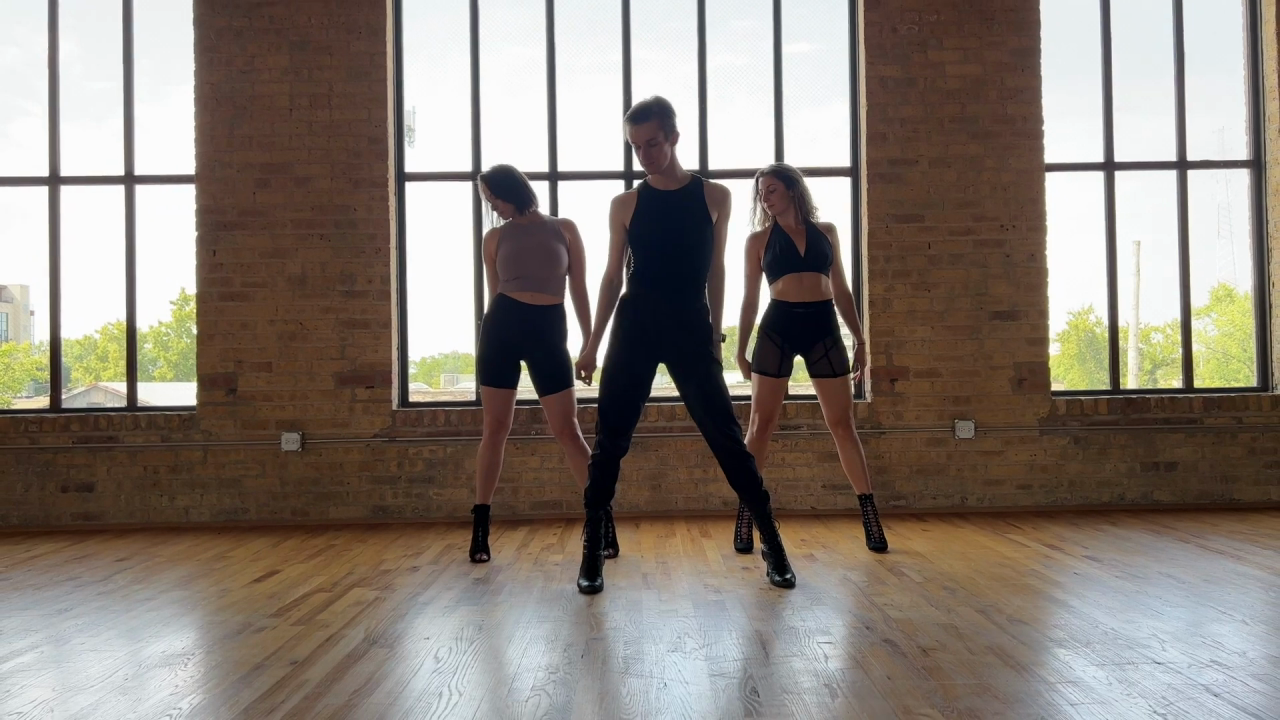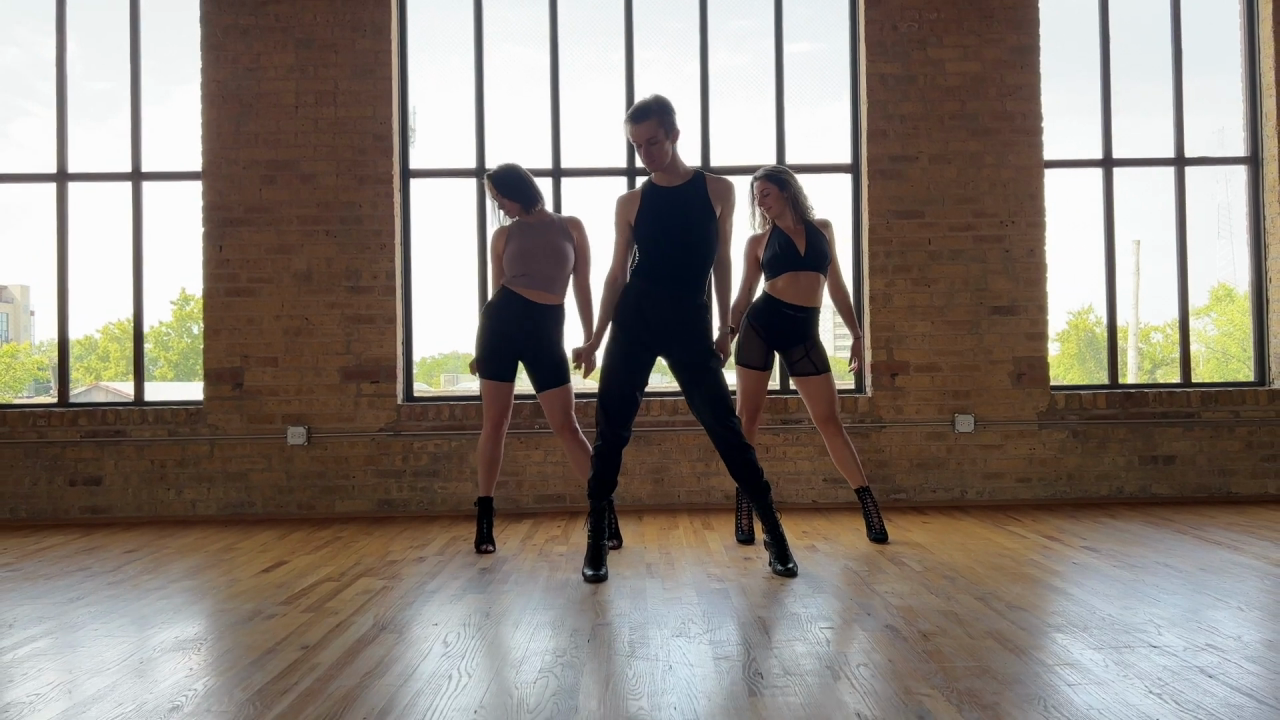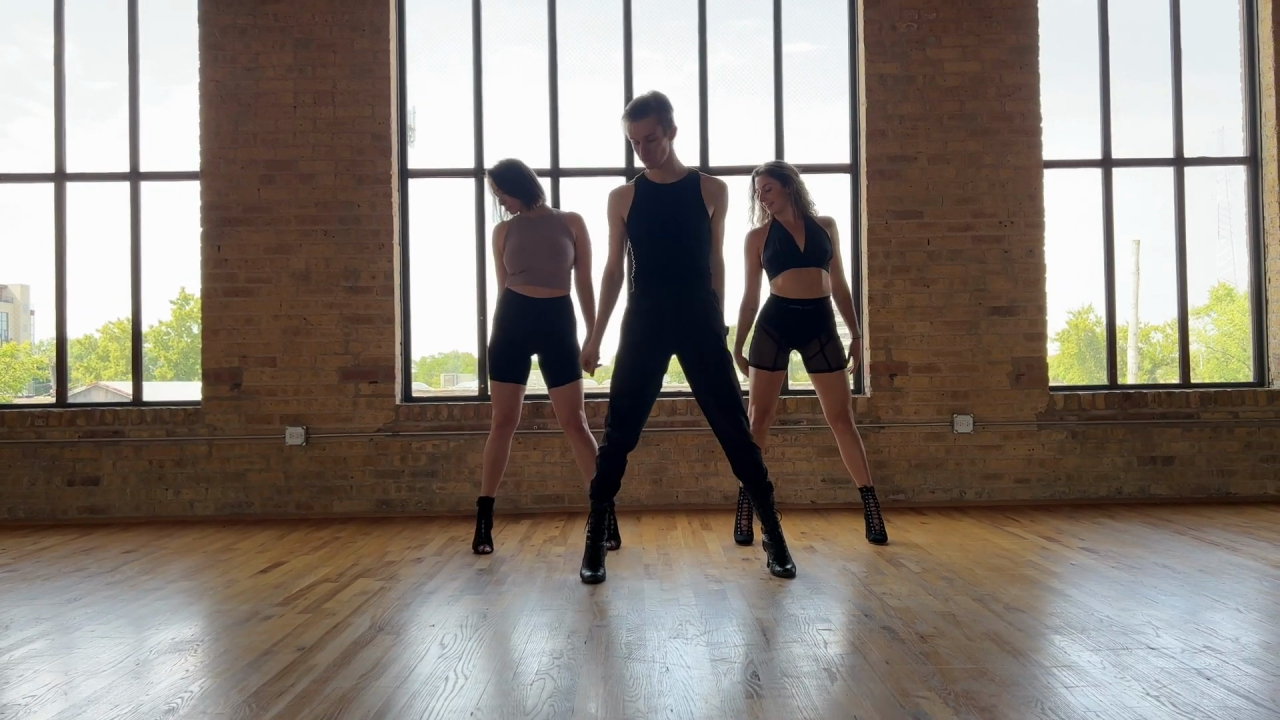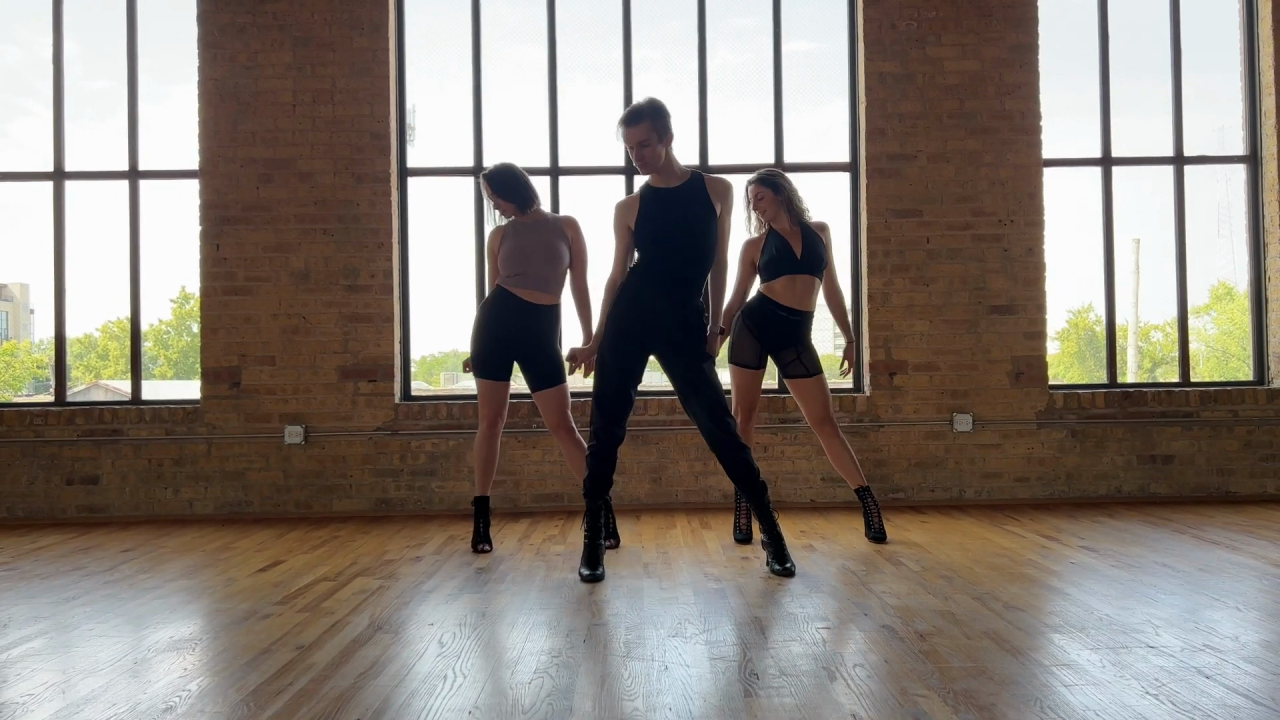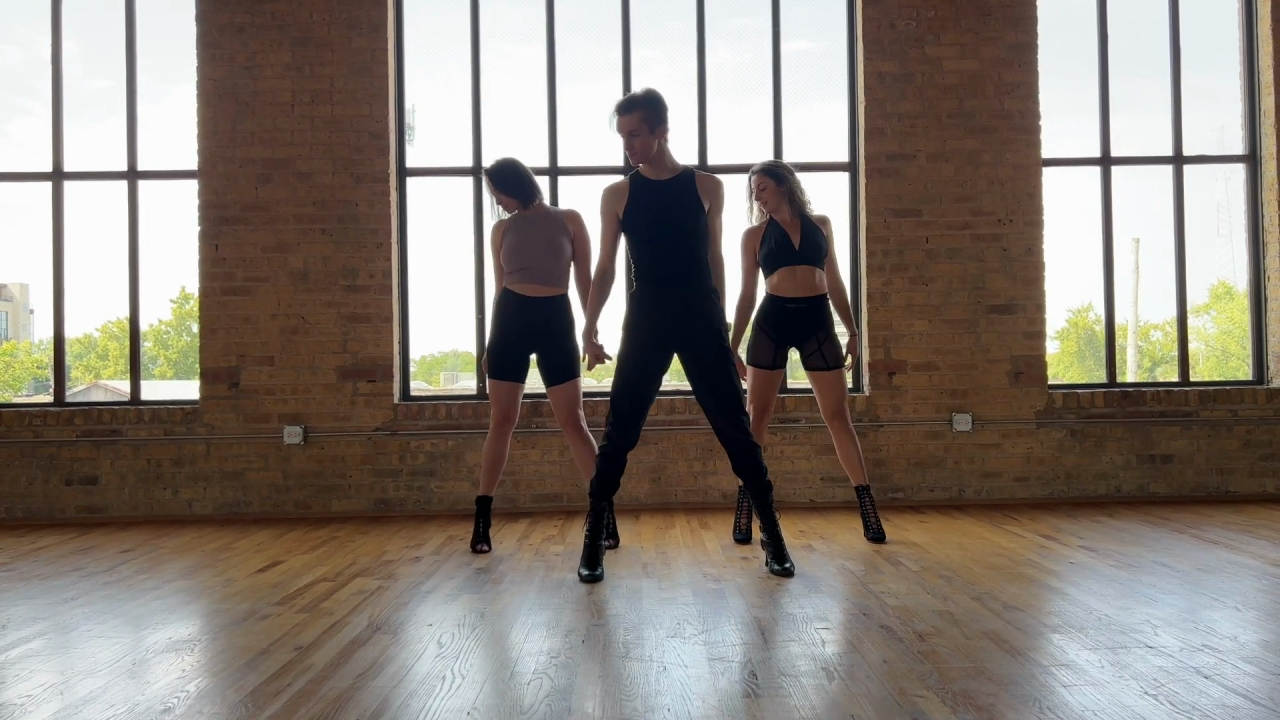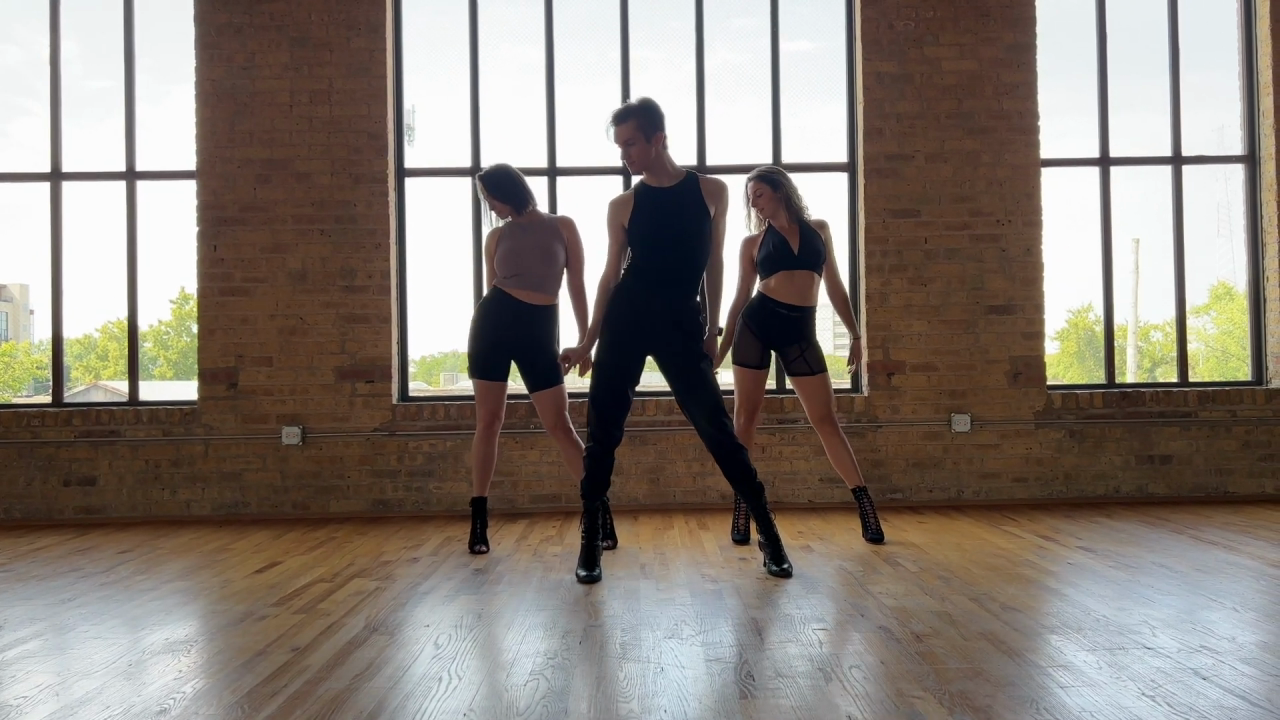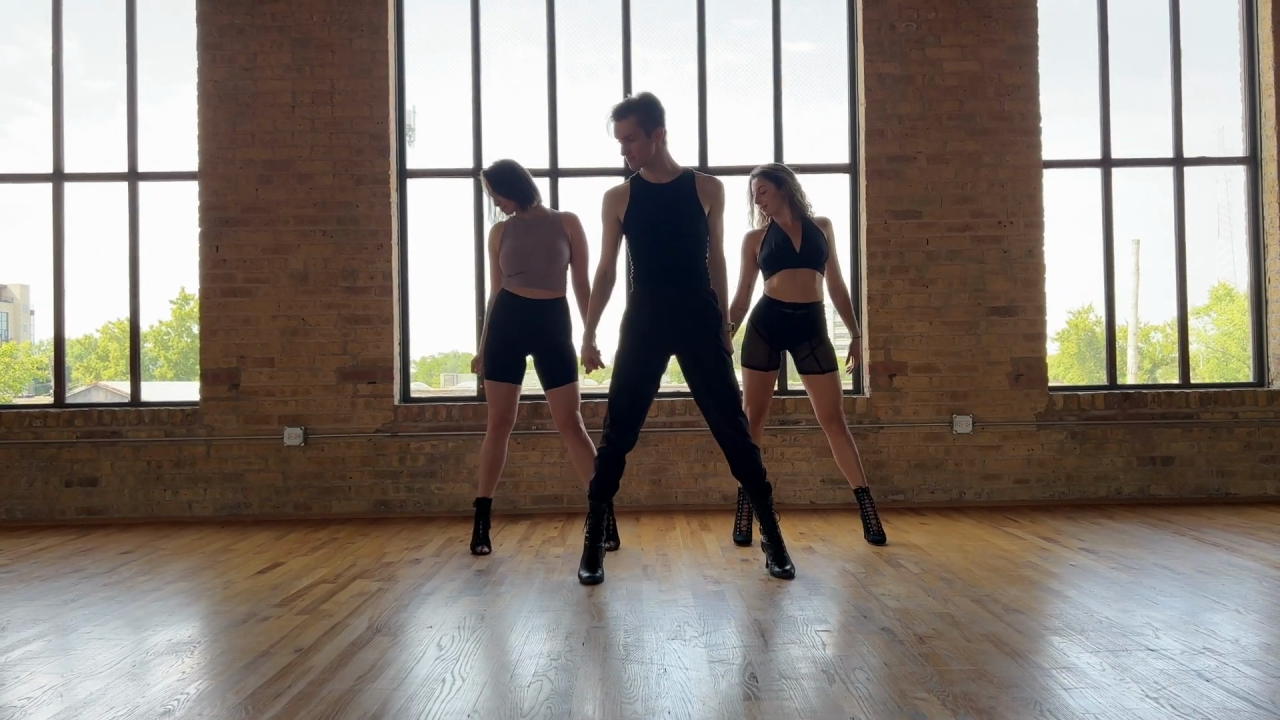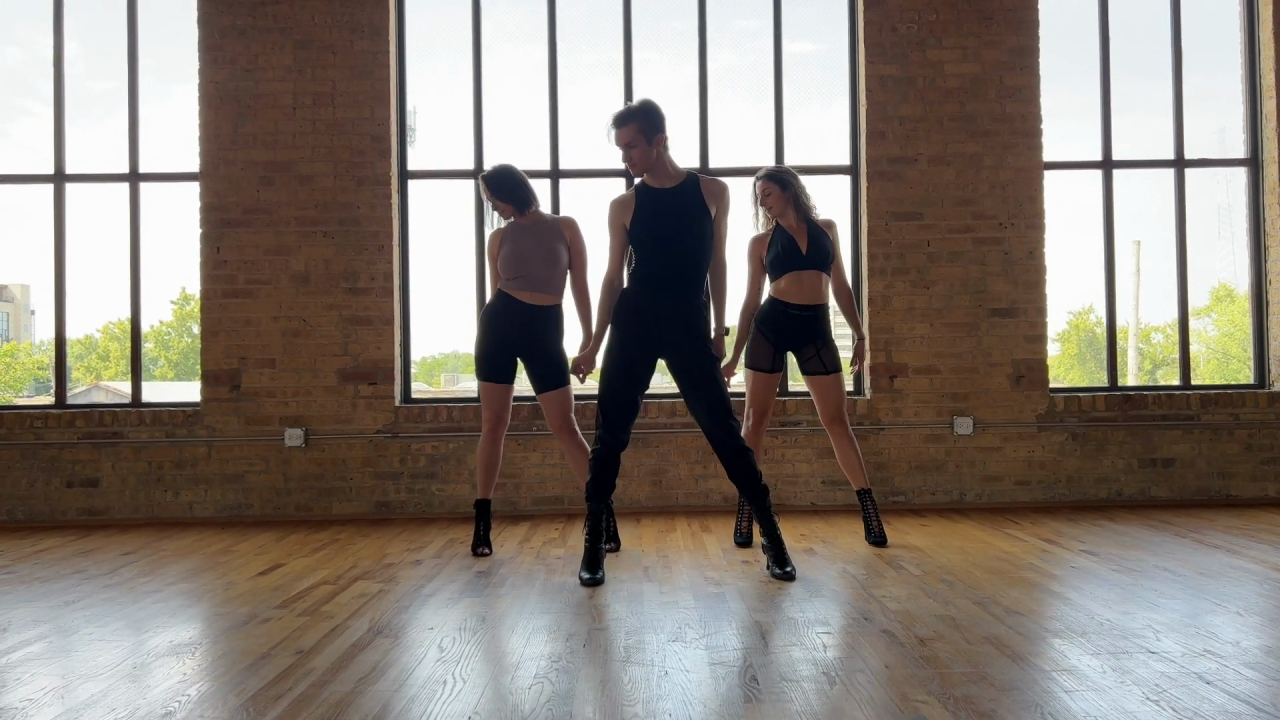
dt=0.5s
person 1, frame 1
left shoulder: (714, 197)
right shoulder: (625, 204)
left elbow: (715, 269)
right elbow: (613, 276)
left wrist: (715, 334)
right wrist: (592, 343)
left hip: (690, 325)
right hip: (635, 323)
left knee: (725, 435)
right knee: (611, 436)
left ankle: (771, 541)
right ankle: (592, 548)
person 1, frame 2
left shoulder: (717, 191)
right shoulder: (630, 202)
left elbow: (721, 262)
right elbow: (618, 274)
left wrist: (724, 327)
right wrist: (595, 337)
left hip: (690, 321)
right hip: (634, 318)
left knee: (724, 426)
right knee: (611, 427)
left ankle: (774, 532)
right ankle: (596, 539)
person 1, frame 3
left shoulder: (711, 191)
right shoulder: (623, 197)
left elbow: (715, 261)
right elbow: (614, 270)
left wrist: (719, 325)
right wrist: (595, 334)
left hip: (699, 319)
right hip: (644, 319)
left knee: (732, 427)
right knee: (621, 429)
left ankle: (773, 533)
right ankle: (595, 540)
person 1, frame 4
left shoulder: (717, 191)
right shoulder: (629, 208)
left elbow: (719, 263)
right elbow: (618, 275)
left wrist: (716, 325)
right wrist: (595, 342)
left hip: (686, 323)
right hip: (630, 319)
left knee: (719, 426)
right knee: (606, 427)
left ankle: (771, 533)
right ankle: (593, 539)
person 1, frame 5
left shoulder: (706, 187)
right shoulder: (617, 195)
left elbow: (714, 258)
right elbow: (605, 267)
left wrist: (721, 322)
right wrist: (589, 327)
left hip: (700, 316)
right hip: (646, 317)
left knee: (733, 426)
right knee: (621, 428)
left ankle: (771, 533)
right ankle: (594, 538)
person 1, frame 6
left shoulder: (711, 191)
right shoulder: (623, 206)
left elbow: (714, 263)
right elbow: (611, 274)
left wrist: (713, 328)
right wrist: (588, 341)
left hip: (681, 323)
right hip: (627, 319)
left knee: (716, 428)
right knee: (603, 429)
left ankle: (768, 534)
right ankle: (590, 541)
person 1, frame 7
left shoulder: (707, 189)
right shoulder: (618, 198)
left elbow: (716, 259)
right elbow: (606, 269)
left wrist: (725, 325)
right wrist: (588, 334)
left hip: (698, 317)
right hip: (644, 318)
left knee: (731, 428)
right knee: (619, 430)
left ankle: (771, 534)
right ankle: (594, 541)
person 1, frame 8
left shoulder: (712, 192)
right shoulder: (624, 207)
left elbow: (717, 263)
right elbow: (614, 276)
left wrist: (719, 328)
right wrist: (594, 345)
left hip: (689, 322)
right hip: (635, 320)
left knee: (722, 429)
right knee: (611, 431)
left ankle: (772, 536)
right ankle: (594, 544)
person 2, frame 1
left shoulder: (563, 228)
right shoulder: (494, 237)
left elbow: (579, 287)
right elbow: (494, 292)
left wrist: (590, 340)
right wrist: (488, 342)
left hip: (549, 332)
right hip: (502, 327)
left knee: (567, 432)
right knee: (495, 430)
left ankle: (603, 521)
right ankle: (480, 528)
person 2, frame 2
left shoulder: (570, 227)
right shoulder: (503, 235)
left elbow: (582, 285)
right elbow: (498, 287)
left wrist: (591, 338)
right wrist: (481, 347)
left hip: (546, 330)
right hip: (502, 321)
left knee: (566, 426)
right knee: (494, 423)
left ankle: (605, 513)
right ankle: (484, 520)
person 2, frame 3
left shoulder: (571, 222)
right shoulder: (503, 230)
left elbow: (584, 280)
right elbow: (503, 286)
left wrist: (594, 332)
right wrist: (495, 336)
left hip: (557, 323)
right hip: (512, 321)
left knee: (574, 424)
right knee: (503, 424)
left ankle: (606, 512)
right ankle: (484, 521)
person 2, frame 4
left shoulder: (567, 227)
right shoulder: (499, 235)
left elbow: (580, 285)
right elbow: (493, 288)
left wrist: (590, 338)
right wrist: (476, 346)
left hip: (542, 330)
right hip: (498, 321)
left knee: (562, 426)
right knee: (490, 422)
right ankle: (481, 520)
person 2, frame 5
left shoulder: (568, 220)
right shoulder: (502, 229)
left elbow: (584, 279)
right elbow: (500, 286)
right wrist: (490, 343)
left hip: (555, 322)
right hip: (510, 321)
left knee: (572, 423)
right knee: (501, 423)
left ankle: (605, 512)
right ankle: (482, 519)
person 2, frame 6
left shoulder: (562, 227)
right shoulder: (496, 236)
left elbow: (576, 285)
right elbow: (491, 288)
left wrist: (585, 340)
right wrist: (475, 348)
left hip: (538, 330)
right hip: (494, 323)
left knee: (559, 426)
right knee: (488, 423)
left ankle: (601, 512)
right ankle: (478, 522)
person 2, frame 7
left shoulder: (566, 222)
right shoulder: (500, 231)
left elbow: (581, 281)
right elbow: (496, 289)
right wrist: (483, 346)
left hip: (552, 325)
right hip: (507, 322)
left knee: (570, 425)
right knee: (499, 424)
left ankle: (604, 513)
right ankle: (482, 522)
person 2, frame 8
left shoulder: (564, 227)
right shoulder: (499, 237)
left elbow: (579, 286)
right elbow: (496, 290)
left wrist: (590, 339)
right wrist: (482, 343)
left hip: (545, 331)
right hip: (500, 325)
left knee: (565, 428)
right knee: (494, 424)
left ankle: (604, 516)
right ankle: (481, 524)
person 3, frame 1
left shoulder: (826, 231)
right shoulder: (758, 239)
left elbow: (841, 291)
right elbow: (750, 299)
left wrist: (860, 339)
right wrist: (740, 350)
left hip: (824, 331)
right hip: (776, 329)
left knee: (842, 424)
right knee: (761, 424)
left ankle: (870, 516)
right ankle: (746, 517)
person 3, frame 2
left shoulder: (823, 228)
right shoulder: (758, 241)
left elbow: (836, 286)
right elbow: (743, 299)
left wrist: (857, 334)
left hip: (805, 333)
right hip: (762, 326)
left knee: (829, 422)
right knee: (747, 418)
left ankle: (869, 507)
right ankle: (744, 510)
person 3, frame 3
left shoulder: (825, 225)
right shoulder: (758, 236)
left elbow: (839, 284)
right elbow: (751, 296)
left wrist: (856, 333)
right wrist: (737, 347)
left hip: (820, 326)
right hip: (774, 325)
left knee: (841, 419)
right knee: (758, 418)
left ankle: (871, 509)
right ankle: (746, 510)
person 3, frame 4
left shoulder: (820, 231)
right shoulder: (754, 244)
left elbow: (832, 290)
right elbow: (736, 300)
left wrist: (849, 338)
left hip: (796, 337)
right hip: (754, 327)
left knee: (825, 423)
right knee: (743, 417)
left ankle: (869, 505)
right ankle: (742, 510)
person 3, frame 5
left shoulder: (820, 224)
right shoulder: (754, 235)
left elbow: (834, 282)
right elbow: (747, 294)
left wrist: (852, 331)
right wrist: (732, 346)
left hip: (818, 324)
right hip: (771, 323)
left knee: (837, 417)
right knee: (756, 416)
left ankle: (867, 506)
right ankle: (745, 508)
person 3, frame 6
left shoulder: (819, 228)
right shoulder: (753, 242)
left elbow: (835, 285)
right elbow: (741, 299)
left wrist: (855, 332)
right wrist: (721, 350)
left hip: (800, 333)
right hip: (757, 325)
left knee: (826, 421)
right knee: (745, 417)
left ankle: (866, 505)
right ankle: (741, 510)
person 3, frame 7
left shoulder: (821, 226)
right shoulder: (755, 238)
left elbow: (836, 285)
right elbow: (742, 296)
left wrist: (855, 333)
left hip: (811, 329)
right hip: (766, 326)
left knee: (833, 420)
right knee: (752, 418)
left ankle: (866, 507)
right ankle: (743, 510)
person 3, frame 8
left shoulder: (826, 228)
right shoulder: (761, 242)
left elbow: (840, 286)
right elbow: (752, 299)
left wrist: (860, 334)
right wrist: (735, 354)
left hip: (816, 331)
right hip: (771, 327)
left knee: (837, 422)
right knee: (756, 419)
left ankle: (870, 511)
right ankle: (745, 512)
